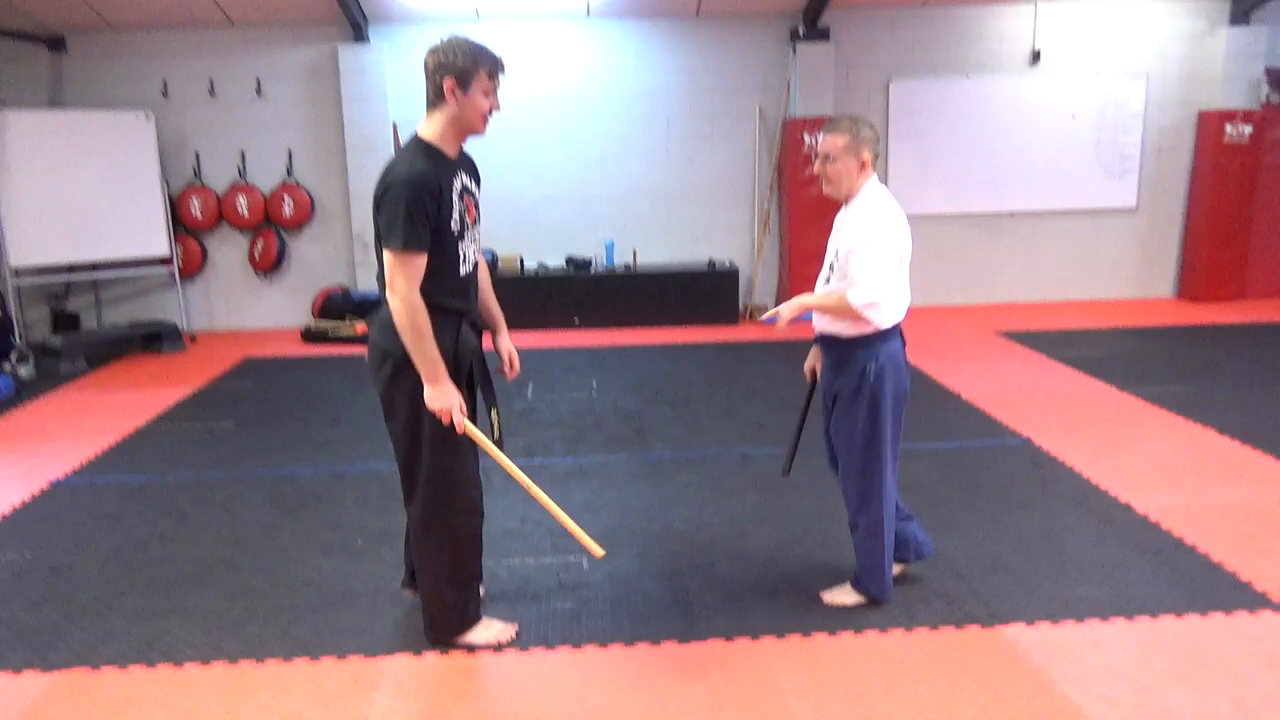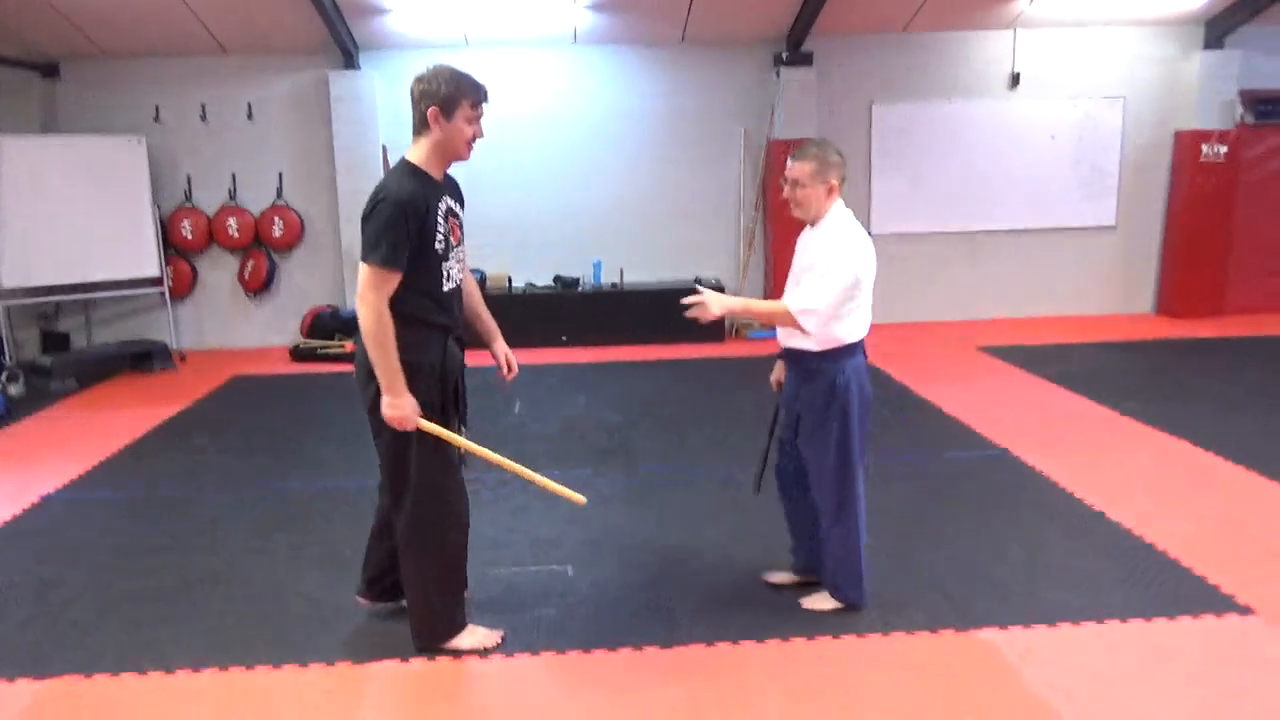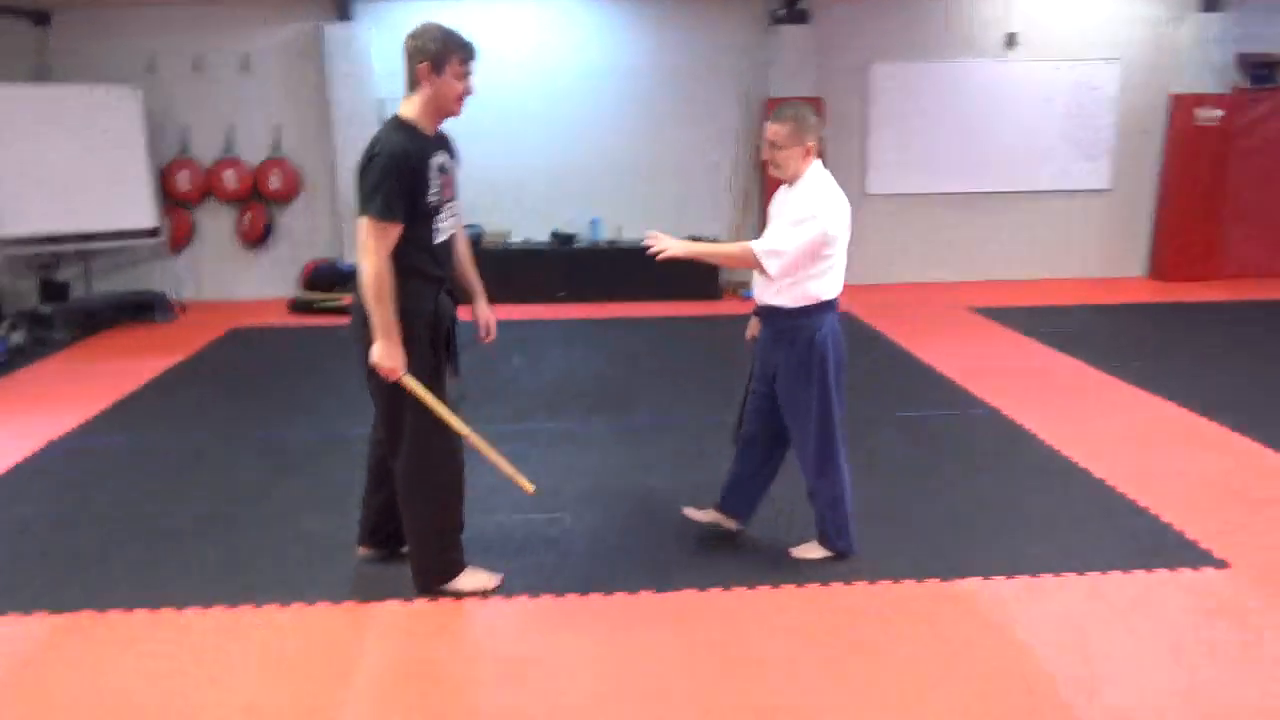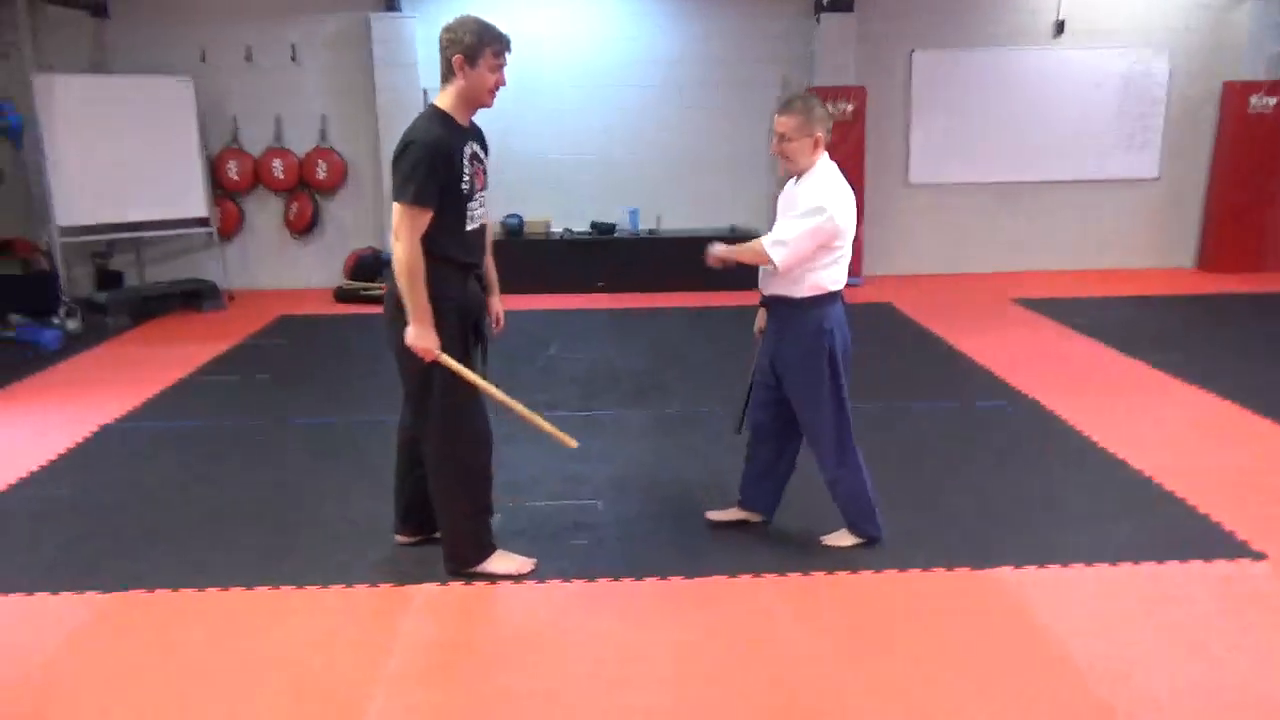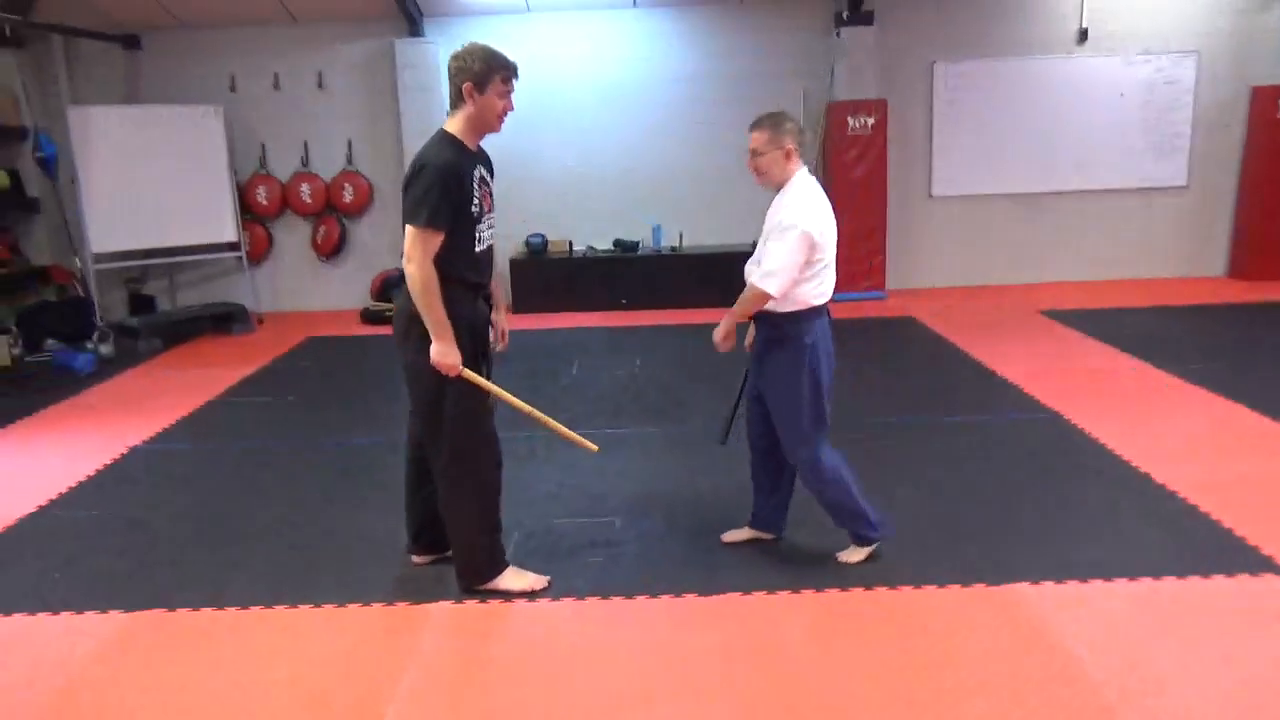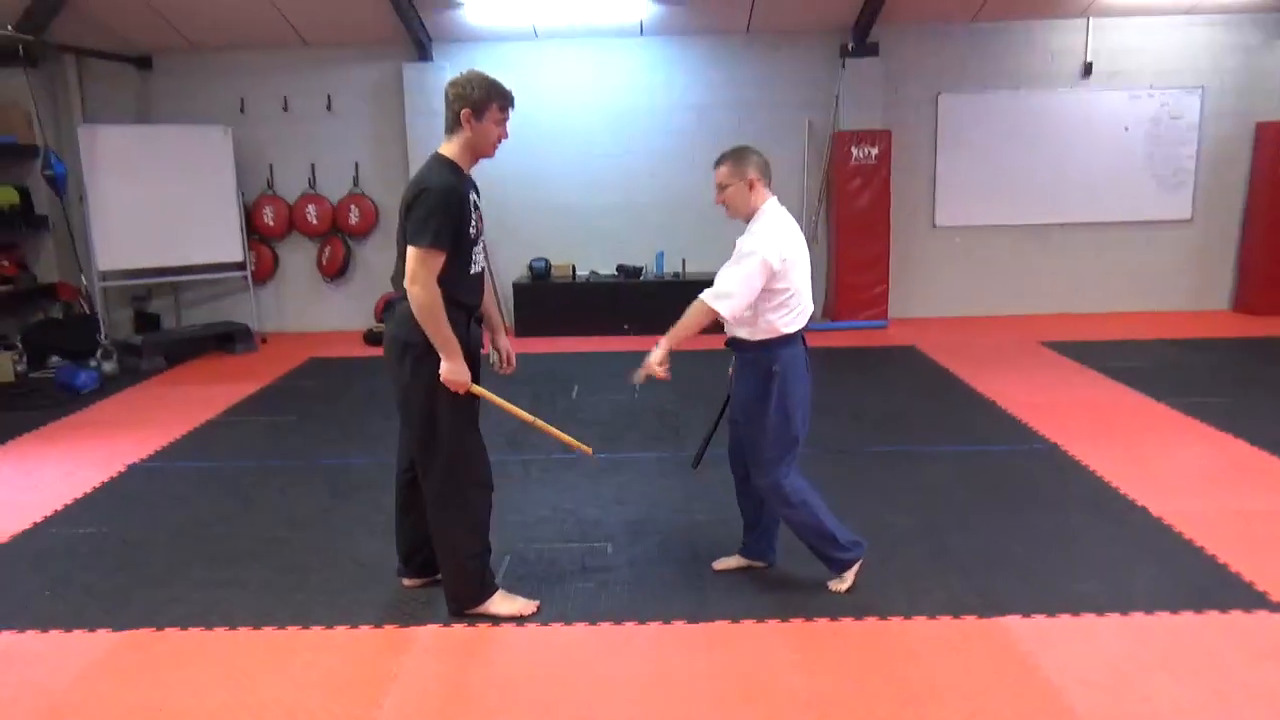
dt=0.2s
person 1, frame 1
left shoulder: (463, 165)
right shoulder: (412, 176)
right elbow: (402, 289)
left wrist: (498, 329)
right wrist: (438, 382)
left hip: (454, 339)
right hip: (416, 351)
left knee: (436, 472)
right knee: (447, 485)
left ankle: (426, 572)
right ankle: (452, 616)
person 1, frame 2
left shoulder: (447, 188)
right shoulder: (399, 198)
right elbow: (371, 299)
left wrist: (493, 337)
right wrist: (392, 390)
left hip: (435, 357)
right hip: (406, 364)
left knee: (409, 480)
right knee: (433, 495)
left ankle: (381, 583)
right ankle: (439, 623)
person 1, frame 3
left shoulder: (440, 144)
right shoulder: (394, 152)
right elbow: (373, 252)
left wrist: (477, 297)
right wrist: (385, 340)
left hip: (429, 308)
right hip: (401, 315)
left knee: (400, 429)
right knee: (429, 442)
left ankle: (381, 533)
right ankle: (440, 566)
person 1, frame 4
left shoulder: (472, 136)
right shoulder: (428, 141)
right elbow: (405, 238)
left wrist: (490, 290)
right wrist: (419, 321)
left hip: (458, 296)
right hip: (431, 302)
left knee: (429, 415)
right knee: (458, 426)
left ankle: (416, 520)
right ankle: (471, 548)
person 1, frame 5
left shoulder: (477, 159)
right shoulder: (439, 165)
right elbow: (417, 259)
left wrist: (495, 308)
right wrist: (440, 339)
left hip: (462, 316)
right hip: (437, 322)
left knee: (434, 434)
right knee: (468, 444)
left ankle: (429, 540)
right ankle: (483, 565)
person 1, frame 6
left shoulder: (460, 183)
right shoulder: (440, 188)
right elbow: (418, 280)
left wrist: (496, 331)
right wrist: (450, 356)
left hip: (436, 341)
right hip: (428, 345)
left knee: (424, 458)
right knee: (460, 468)
left ankle: (420, 563)
right ankle: (473, 590)
person 2, frame 1
left shoulder: (880, 222)
right shoulder: (851, 213)
left elbow: (866, 301)
left wrist: (804, 304)
right wrist: (822, 345)
left hip: (871, 362)
right hip: (846, 355)
left knee: (864, 472)
right knee: (851, 462)
left ankle: (869, 581)
right ankle: (907, 543)
person 2, frame 2
left shoulder: (842, 243)
right shoulder: (814, 232)
left elbow: (801, 311)
left wrist: (728, 306)
right wrist: (786, 359)
left hip: (833, 377)
right hip: (808, 370)
left knee: (834, 484)
right knee: (793, 470)
left ankle: (846, 587)
right ankle: (809, 562)
person 2, frame 3
left shoulder: (819, 202)
right shoulder: (791, 192)
left elbow: (760, 256)
left wrist: (688, 249)
right wrist: (763, 314)
left hip: (808, 334)
right hip: (781, 328)
left knee: (815, 438)
right knee: (760, 427)
left ankle: (835, 537)
right ankle: (732, 510)
person 2, frame 4
left shoulder: (825, 195)
right shoulder: (799, 184)
left elbow: (770, 254)
left wrist: (725, 252)
right wrist: (769, 306)
left hip: (813, 324)
right hip: (788, 318)
left knee: (827, 429)
right knee: (768, 418)
left ankle: (862, 525)
right ankle: (755, 503)
person 2, frame 5
left shoulder: (799, 209)
right shoulder: (791, 198)
left elbow: (764, 284)
left wrist: (728, 324)
right wrist: (757, 325)
left hip: (798, 338)
right hip: (779, 332)
left knee: (805, 446)
right knee: (764, 433)
left ankle: (867, 532)
right ankle: (766, 521)
person 2, frame 6
left shoulder: (765, 239)
right shoulder: (773, 226)
left elbow: (715, 302)
left wrist: (663, 347)
right wrist: (742, 354)
left hip: (773, 364)
right hip: (762, 357)
left knee: (775, 471)
right knee: (746, 459)
left ankle: (844, 555)
right ankle: (758, 548)
